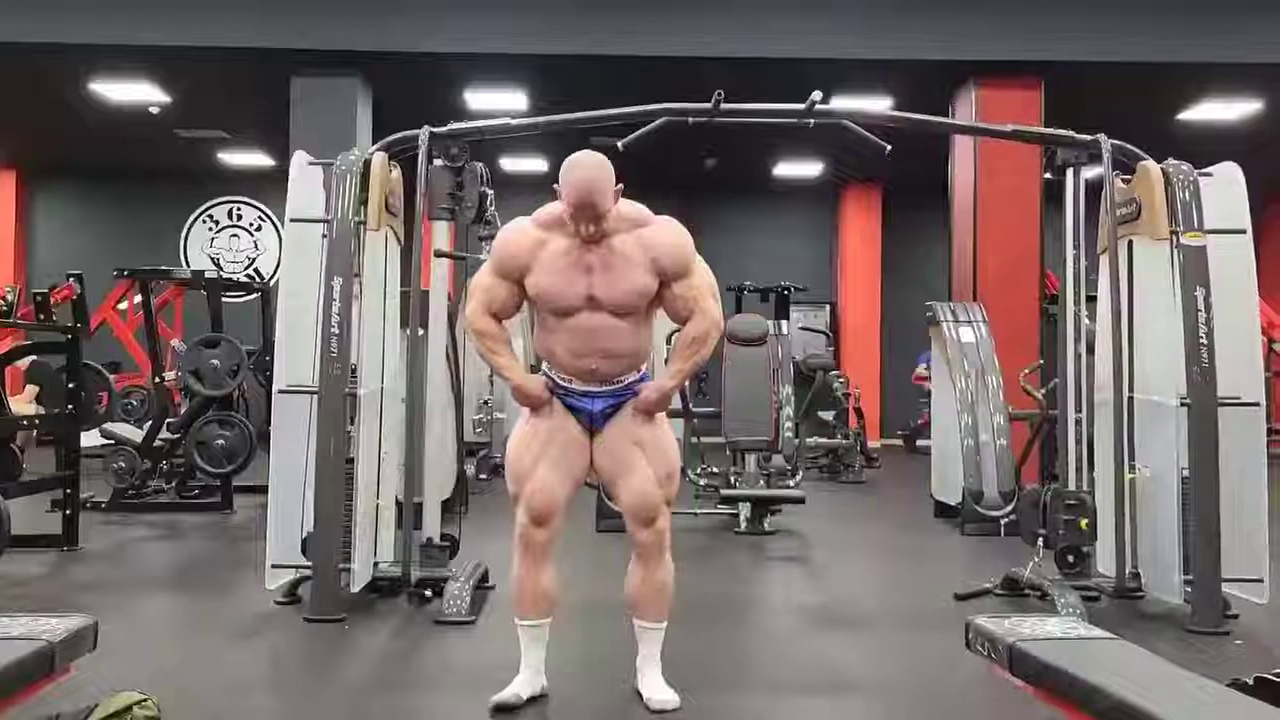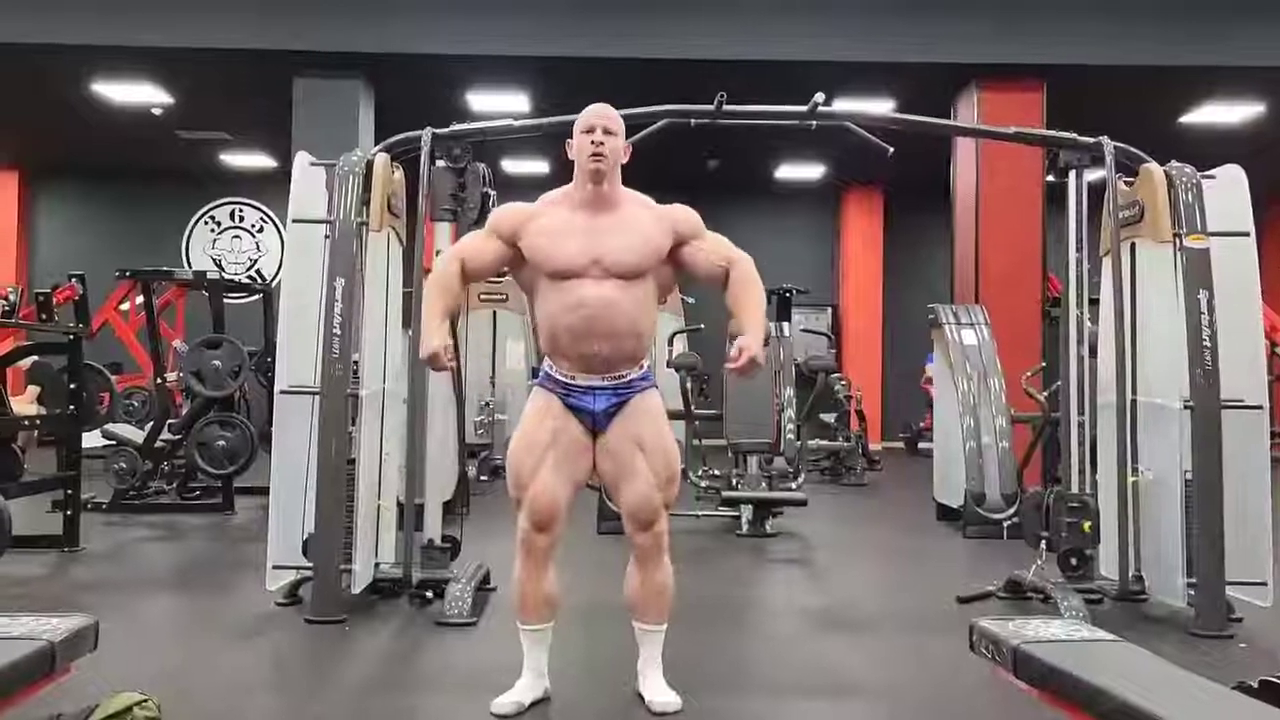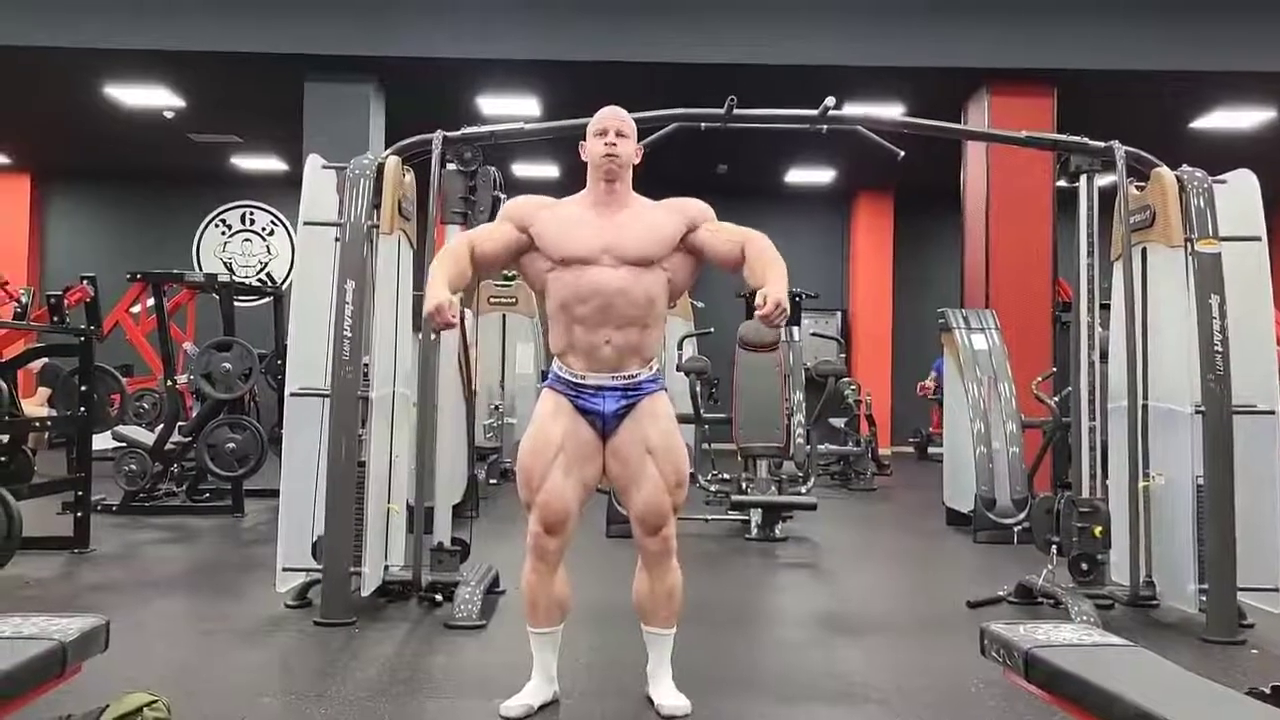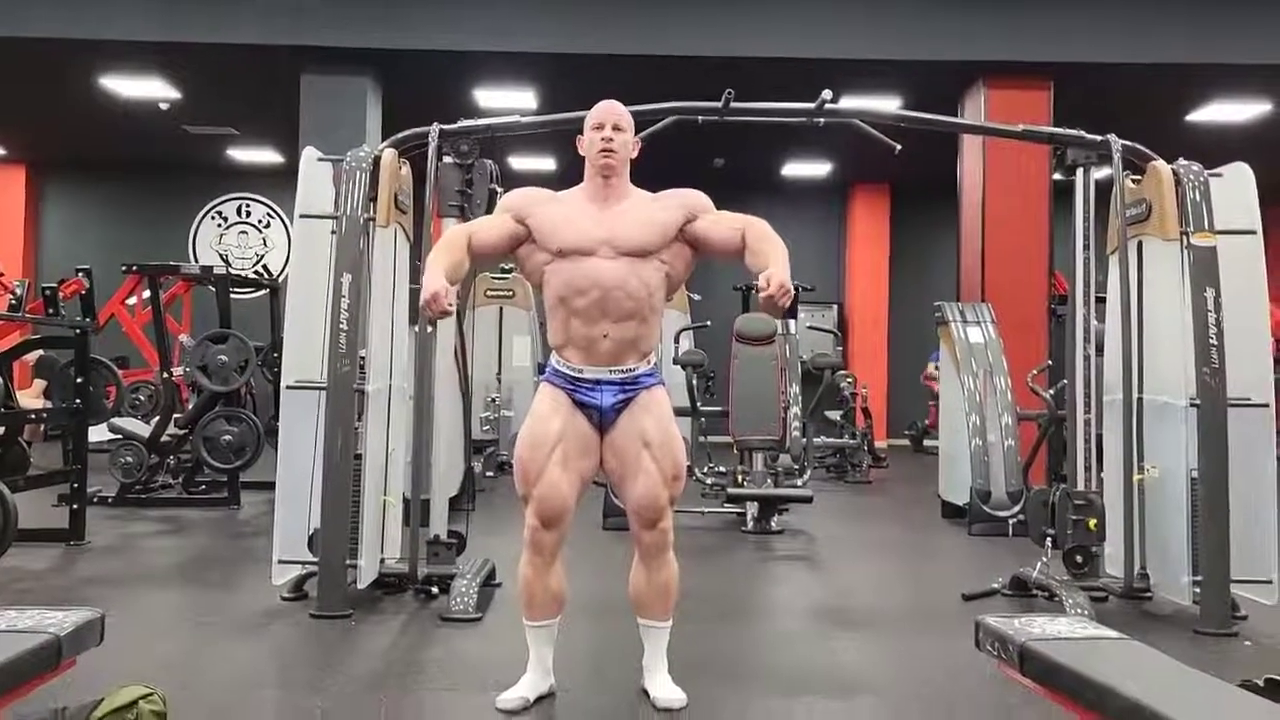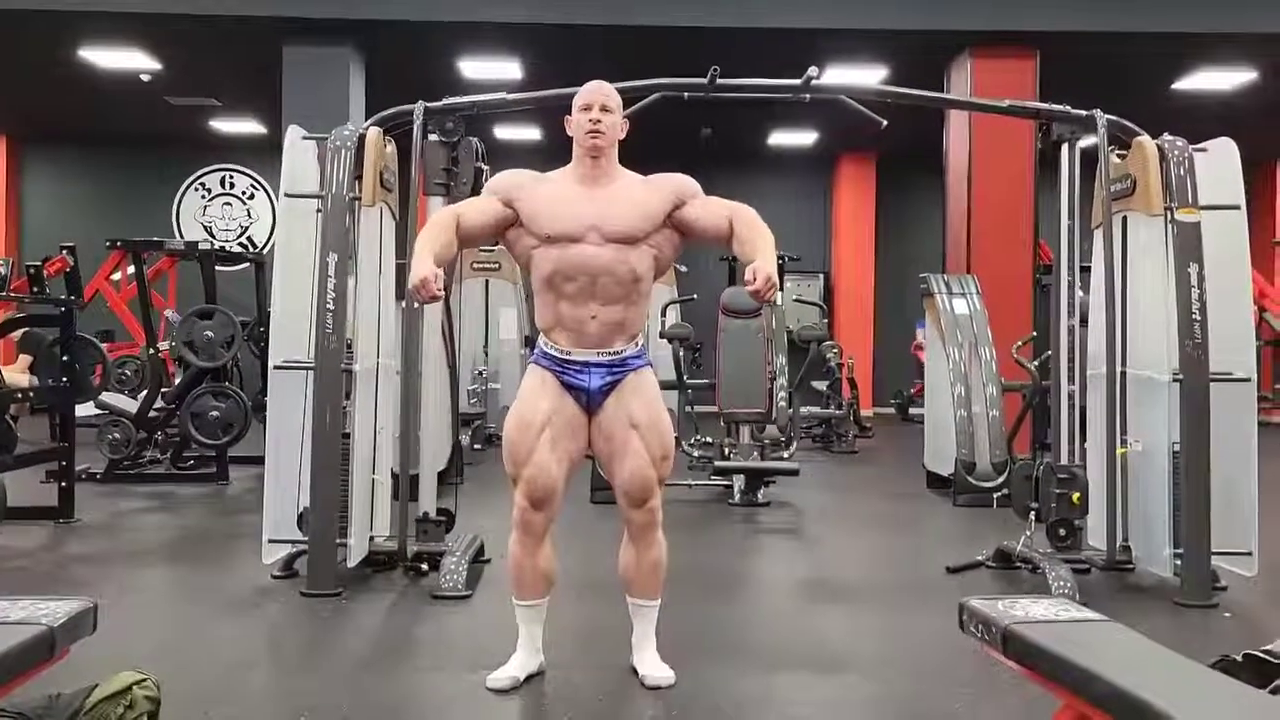
dt=1s
person 1, frame 1
left shoulder: (660, 239)
right shoulder: (524, 240)
left elbow: (706, 314)
right elbow: (480, 311)
left wrist: (670, 382)
right wrist: (518, 378)
left hip: (631, 399)
right hip: (555, 399)
left knee: (652, 530)
right knee: (533, 527)
left ankle: (650, 670)
right ankle: (530, 671)
person 1, frame 2
left shoulder: (665, 220)
right shoulder: (525, 219)
left elbow: (735, 266)
right elbow: (454, 263)
left wrist: (752, 330)
right wrist: (434, 326)
left hip: (633, 394)
right hip: (557, 393)
left knee: (650, 532)
right knee: (535, 532)
person 1, frame 3
left shoulder: (676, 216)
right shoulder: (537, 215)
left elbow: (748, 244)
right elbow: (467, 247)
left wrist: (773, 284)
right wrist: (440, 287)
left hip: (642, 396)
right hip: (566, 394)
left knee: (658, 535)
right knee: (544, 534)
person 1, frame 4
left shoulder: (674, 208)
right shoulder: (535, 207)
left elbow: (749, 230)
right elbow: (463, 237)
left wrist: (777, 267)
right wrist: (437, 275)
left hip: (639, 390)
right hip: (563, 388)
left knee: (654, 528)
right knee: (541, 527)
left ankle: (656, 668)
right ankle: (538, 669)
person 1, frame 5
left shoulder: (664, 192)
right shoulder: (523, 190)
left elbow: (738, 216)
right elbow: (451, 220)
left wrist: (763, 258)
right wrist: (426, 259)
left hip: (628, 371)
right hip: (552, 370)
left knee: (644, 508)
right knee: (531, 508)
left ankle: (645, 647)
right ankle: (528, 649)
